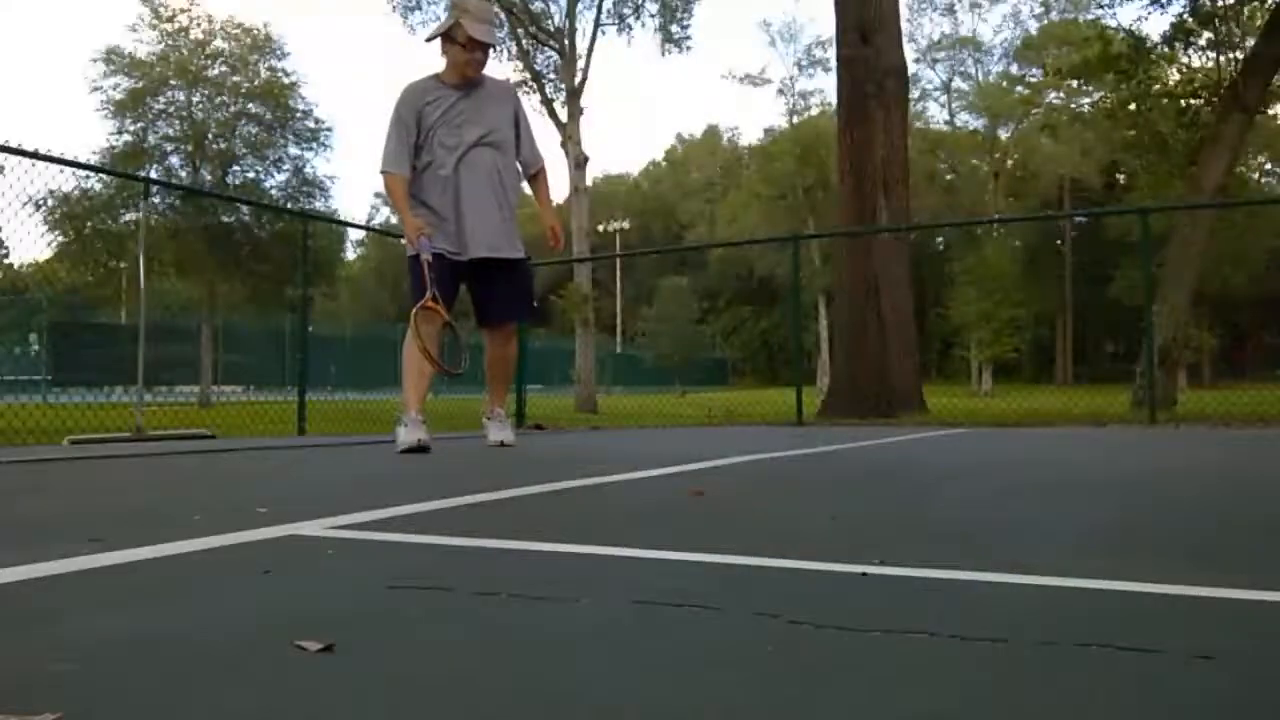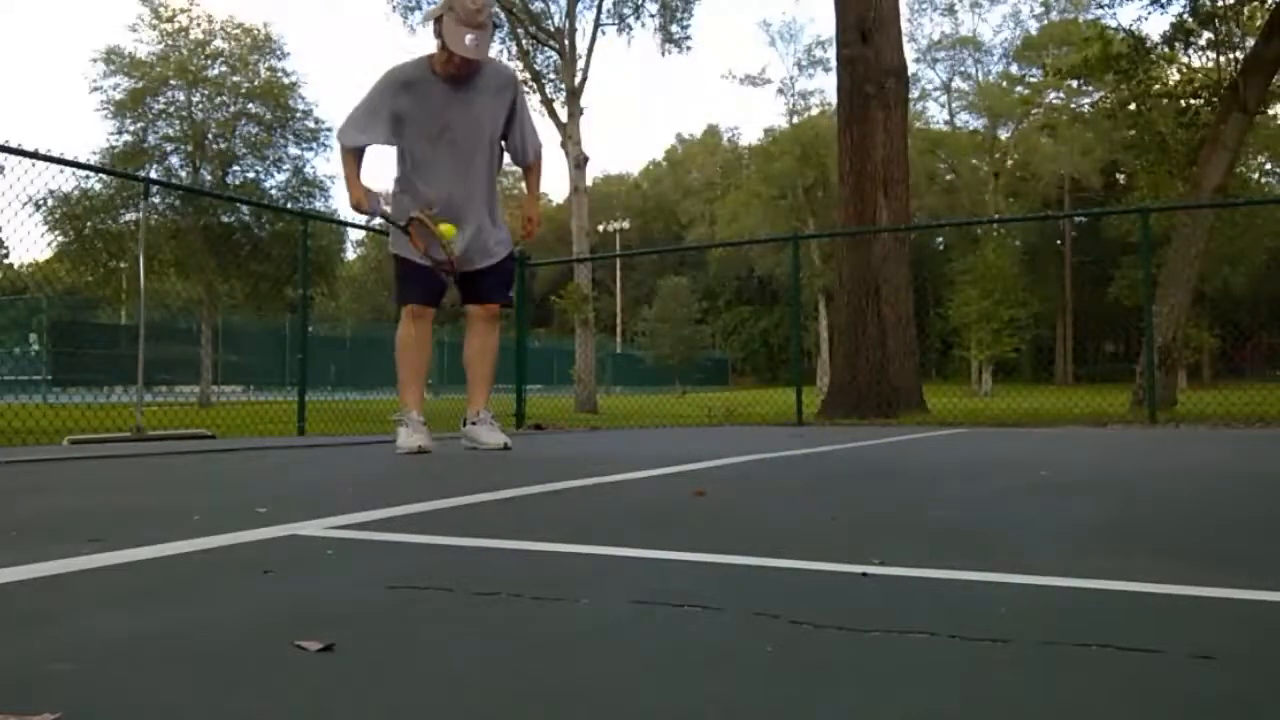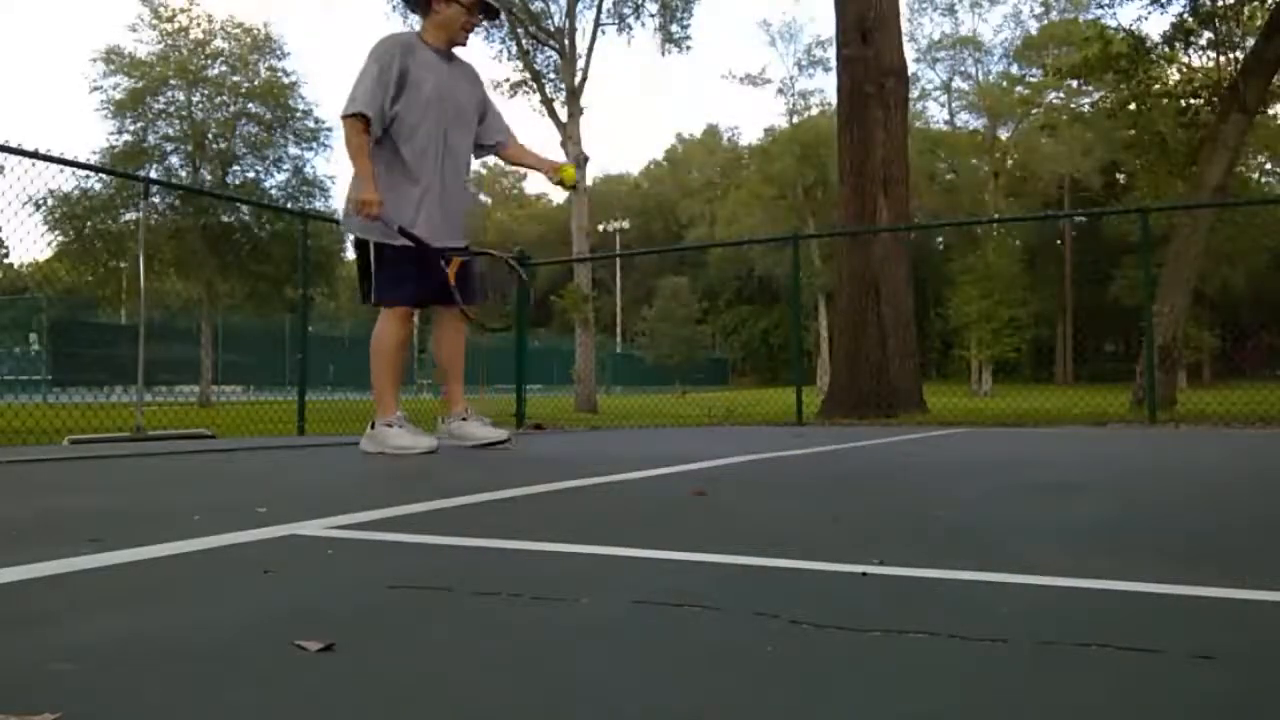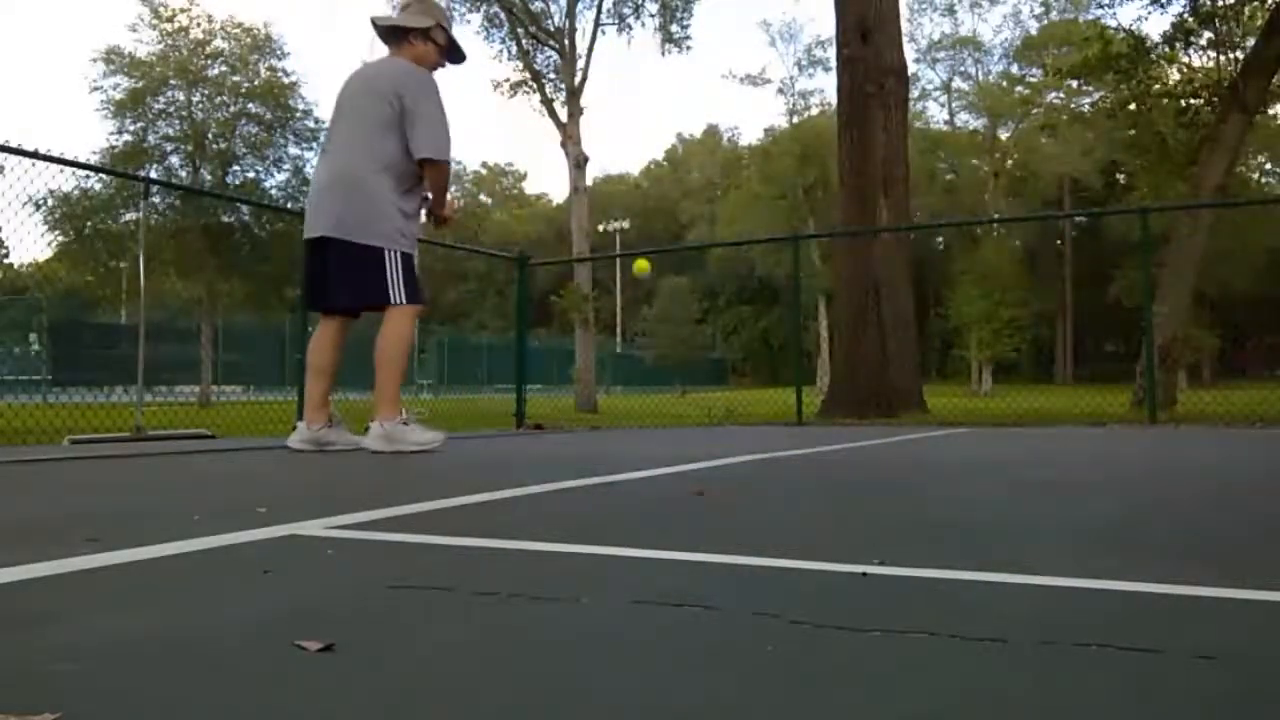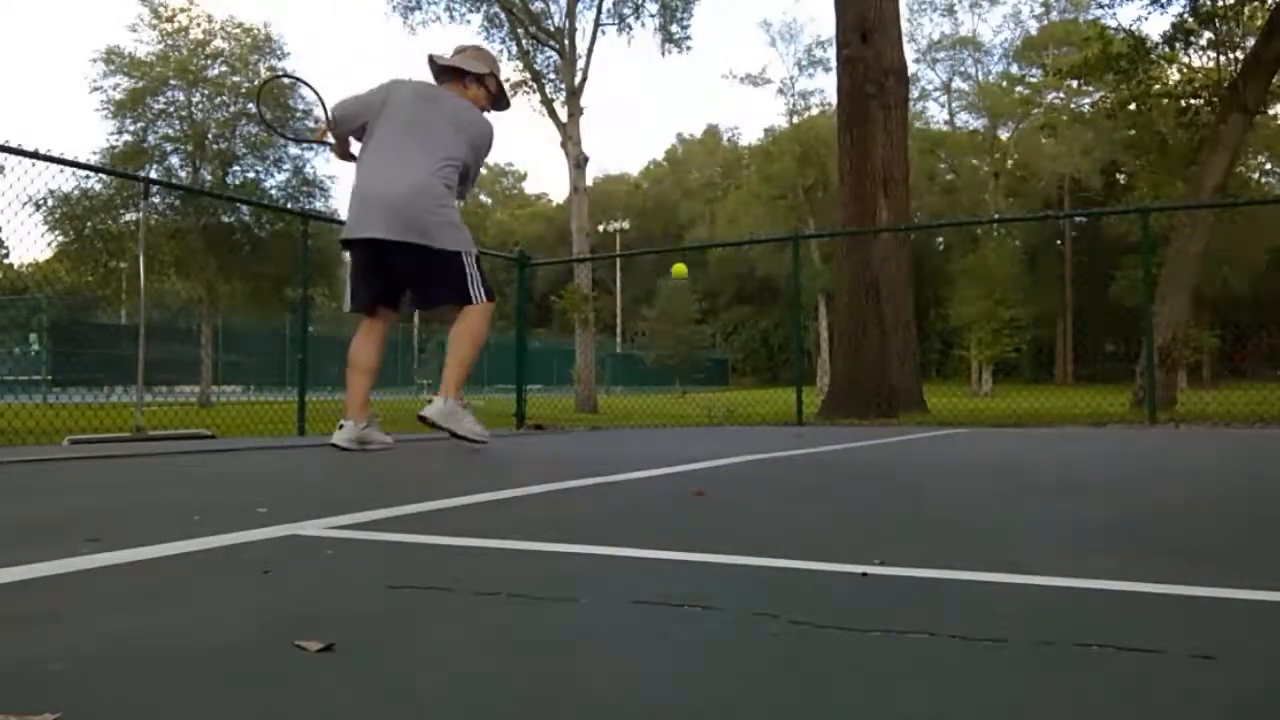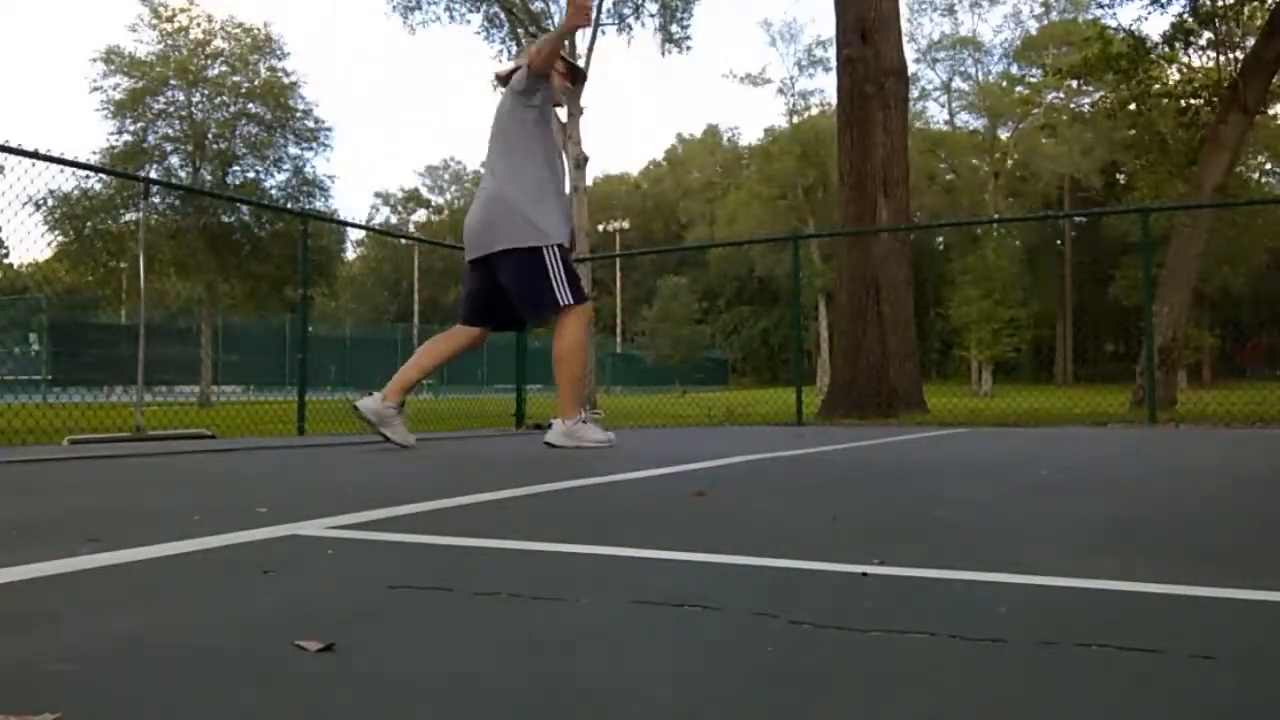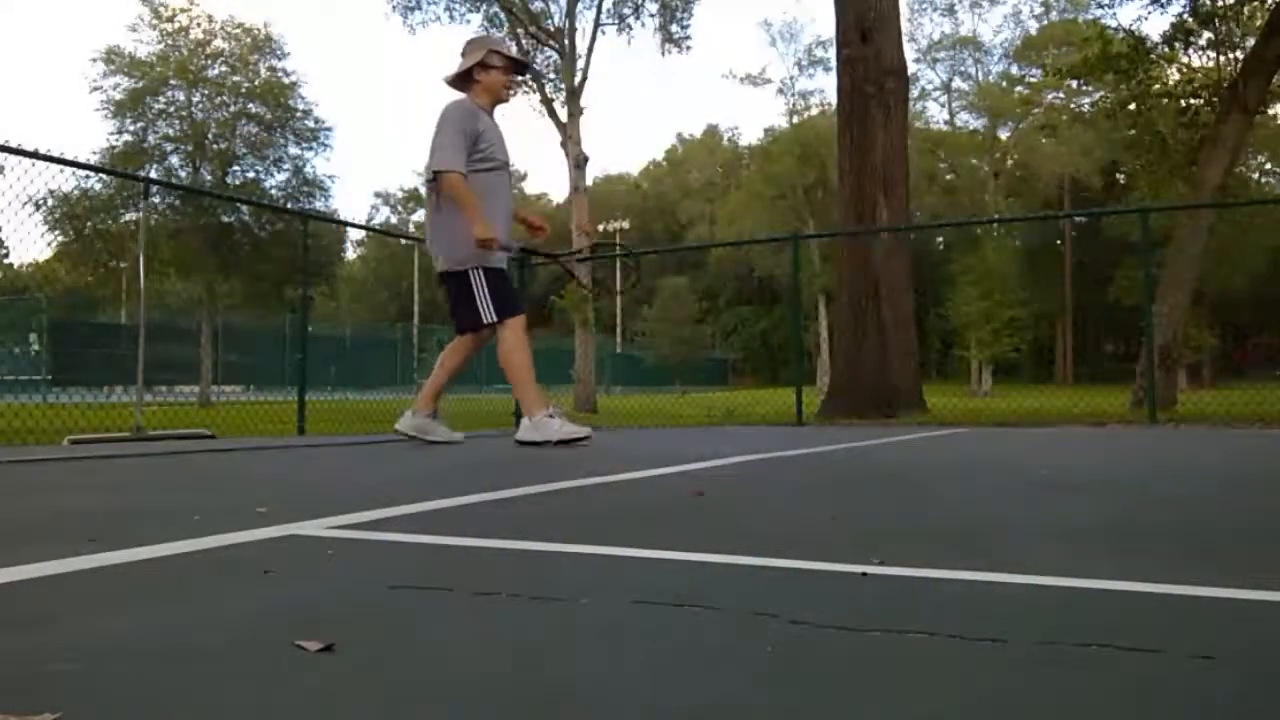
dt=0.7s
person 1, frame 1
left shoulder: (505, 96)
right shoulder: (417, 97)
left elbow: (530, 161)
right elbow: (394, 168)
left wrist: (547, 210)
right wrist: (406, 216)
left hip: (497, 238)
right hip: (436, 238)
left knee: (502, 327)
left ankle: (496, 412)
right ankle: (412, 419)
person 1, frame 2
left shoulder: (504, 81)
right shoulder: (402, 82)
left elbow: (527, 148)
right elbow: (352, 137)
left wrist: (532, 200)
right wrist: (355, 186)
left hip: (484, 229)
left knee: (486, 312)
right knee: (416, 311)
left ankle: (477, 417)
right ankle: (411, 418)
person 1, frame 3
left shoulder: (466, 76)
right shoulder: (395, 52)
left elbow: (497, 139)
right elbow: (356, 116)
left wrist: (546, 165)
right wrist: (367, 180)
left hip: (445, 220)
right hip: (396, 216)
left knee: (451, 309)
right knee: (397, 308)
left ankle: (457, 414)
right ankle: (385, 421)
person 1, frame 4
left shoulder: (361, 77)
right shoulder: (416, 80)
right elbow: (432, 157)
left wrist: (412, 195)
right wrist: (439, 203)
left hip: (327, 211)
right hip: (372, 215)
left knee: (334, 316)
right knee: (402, 308)
left ankle: (314, 422)
right ankle: (387, 421)
person 1, frame 5
left shoulder: (398, 91)
right shoulder: (478, 126)
left elbow: (339, 119)
left wrist: (342, 147)
left hip: (369, 216)
right hip: (428, 219)
left knee: (376, 317)
right knee: (478, 306)
left ankle: (355, 420)
right ankle: (448, 399)
person 1, frame 6
left shoulder: (527, 115)
right shoulder: (527, 91)
right elbow: (542, 60)
left hip: (488, 231)
right hip: (522, 229)
left knee: (469, 329)
right knee: (574, 312)
left ankle: (386, 401)
right ankle: (570, 421)
person 1, frame 7
left shoulder: (485, 122)
right shoulder: (460, 112)
right elbow: (448, 172)
left wrist: (522, 218)
right wrist: (479, 222)
left hip: (483, 248)
right hip: (469, 245)
left knee: (475, 332)
right knee: (511, 323)
left ankle: (421, 413)
right ankle: (538, 416)
